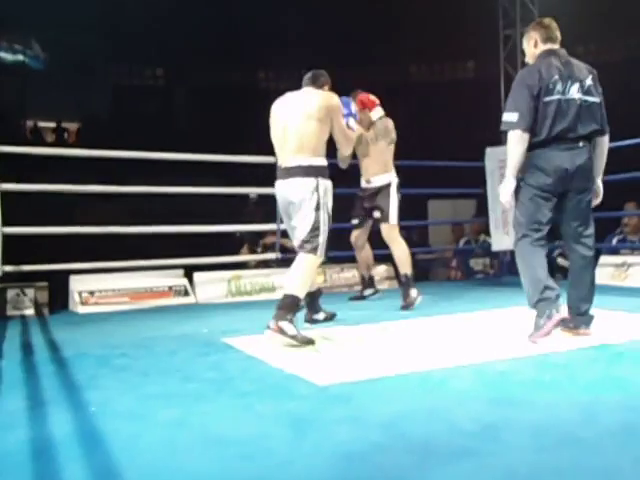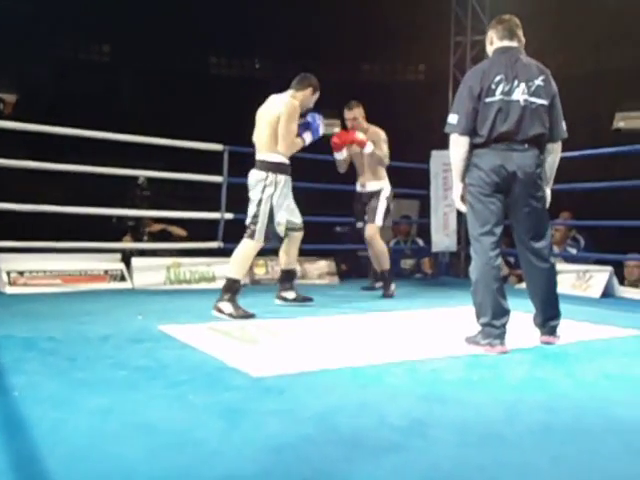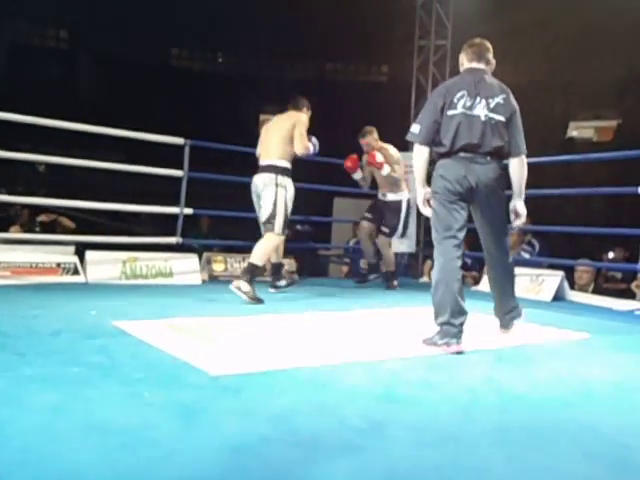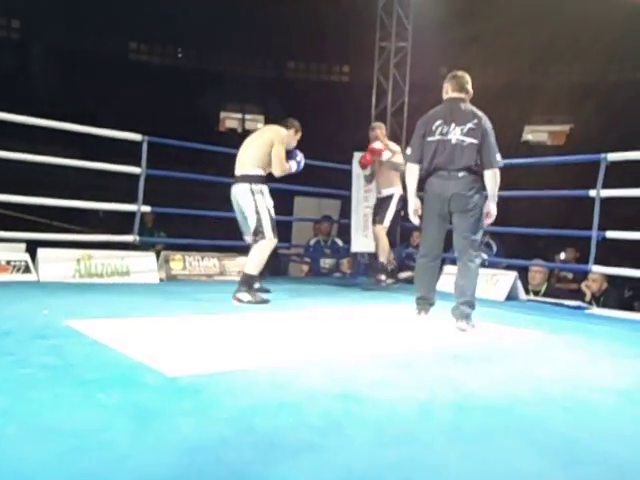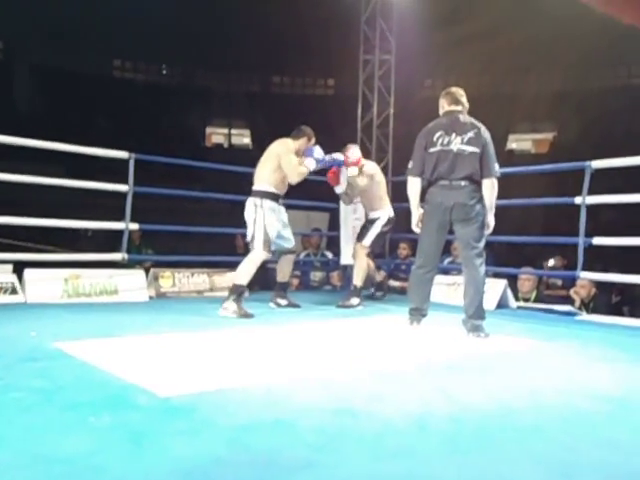
dt=1s
person 1, frame 1
left shoulder: (531, 74)
right shoulder: (588, 73)
left elbow: (519, 131)
right elbow: (602, 134)
left wrist: (510, 176)
right wrist: (596, 176)
left hip: (544, 161)
right hip: (582, 160)
left knee: (530, 235)
right knee: (580, 239)
left ankle: (547, 307)
right ankle: (580, 317)
person 1, frame 2
left shoulder: (479, 73)
right shoulder: (542, 75)
left elbow: (460, 134)
right elbow: (555, 139)
left wrist: (457, 180)
right wrist: (546, 182)
left hip: (487, 162)
right hip: (528, 163)
left knee: (485, 247)
right knee: (536, 246)
left ankle: (492, 332)
right ankle: (549, 326)
person 1, frame 3
left shoulder: (445, 90)
right shoulder: (504, 95)
left elbow: (421, 142)
right elbow: (517, 154)
left wrist: (420, 185)
right wrist: (519, 197)
left hip: (451, 171)
right hip: (489, 173)
left knee: (447, 249)
right knee: (497, 249)
left ankle: (449, 331)
right ankle: (508, 315)
person 1, frame 4
left shoulder: (429, 119)
right shoulder: (479, 119)
left elbow: (413, 163)
right elbow: (491, 167)
left wrist: (411, 198)
right wrist: (492, 200)
left hip: (436, 186)
right hip: (467, 188)
left knee: (429, 249)
right knee: (468, 252)
left ankle: (423, 305)
right ankle: (462, 312)
person 1, frame 5
left shoulder: (429, 131)
right shoulder: (479, 131)
left elbow: (415, 175)
right elbow: (489, 177)
left wrist: (415, 208)
right wrist: (490, 211)
left hip: (437, 197)
right hip: (468, 198)
left knee: (425, 259)
right knee: (473, 261)
left ankle: (416, 316)
right ankle: (474, 323)
person 2, frame 1
left shoulder: (280, 103)
right shoulder: (329, 99)
right elbow: (346, 148)
right wrist: (348, 122)
left hip: (285, 182)
right hip: (312, 179)
left knee: (308, 248)
right knee: (311, 252)
left ankle: (314, 309)
right ankle: (283, 317)
person 2, frame 2
left shoulder: (275, 100)
right shoulder: (290, 104)
right elbow: (285, 147)
left wrist: (298, 128)
right wrist: (307, 135)
left hip: (274, 176)
right hip: (271, 176)
left knee: (295, 230)
right knee: (255, 238)
left ankle: (286, 288)
right ankle: (225, 299)
person 2, frame 3
left shoulder: (271, 122)
right shoulder: (299, 118)
right elbow: (300, 149)
right wrist: (311, 146)
left hip: (260, 177)
right hip: (277, 178)
left knee: (276, 230)
right knee: (275, 233)
left ankle: (278, 278)
right ankle: (244, 279)
person 2, frame 4
left shoulder: (266, 132)
right shoulder: (281, 133)
right elbow: (278, 170)
left wrist: (284, 159)
right wrist: (292, 165)
left hip: (241, 187)
right hip: (252, 187)
left knee: (260, 237)
right knee: (269, 238)
left ankle: (251, 282)
right ankle: (243, 290)
person 2, frame 5
left shoulder: (287, 149)
right shoulder: (285, 145)
left elbow: (297, 166)
right elbow: (294, 177)
left wrist: (331, 159)
right wrist: (311, 163)
left hip: (274, 204)
right hip: (262, 202)
left knee: (288, 250)
right knee: (260, 252)
left ankle: (279, 297)
right ankle: (231, 301)
person 3, frame 1
left shoulder: (383, 124)
right shoulder: (353, 130)
left elbow: (391, 137)
left wrist: (375, 109)
left hip: (386, 185)
right hip: (366, 187)
left knee: (389, 233)
right knee: (357, 238)
left ankle: (409, 289)
right ankle: (368, 285)
person 3, frame 2
left shoulder: (376, 134)
right shoulder: (349, 137)
left elbow: (384, 162)
right elbow: (342, 168)
left wrist: (365, 144)
right wrist: (338, 150)
left hip: (379, 190)
right hip: (361, 191)
left knee: (372, 234)
right knee: (369, 237)
left ankle: (388, 281)
right ankle: (381, 279)
person 3, frame 3
left shoulder: (391, 154)
right shoulder: (367, 158)
left elbow: (398, 180)
right elbow: (365, 185)
left wrist: (382, 167)
right wrist: (354, 171)
left hip: (398, 200)
right hip: (382, 199)
left knee: (382, 241)
right knee: (363, 229)
left ankle: (391, 277)
right ankle: (372, 267)
person 3, frame 4
left shoulder: (393, 148)
right shoulder: (373, 153)
left elbow: (401, 166)
right elbow: (368, 180)
left wrist: (384, 154)
right wrist: (366, 167)
left hip: (393, 195)
right hip: (380, 197)
left knee: (379, 229)
right knee: (382, 235)
left ankle: (382, 271)
right ankle: (391, 272)
person 3, frame 5
left shoulder: (369, 169)
right shoulder: (358, 172)
left elbow: (360, 187)
right elbow: (348, 200)
left wrist: (352, 167)
right wrist: (337, 184)
left hip: (383, 217)
right hip: (372, 217)
left knee: (360, 249)
right knee: (361, 252)
left ankle: (355, 295)
